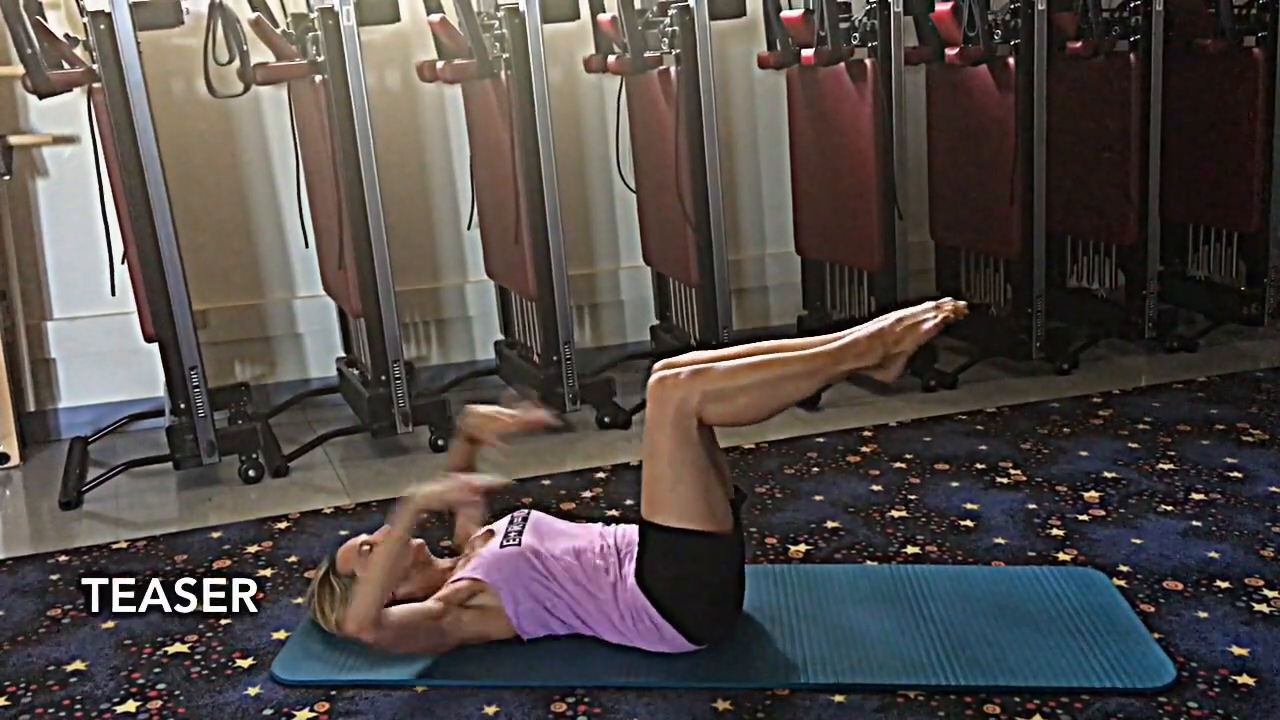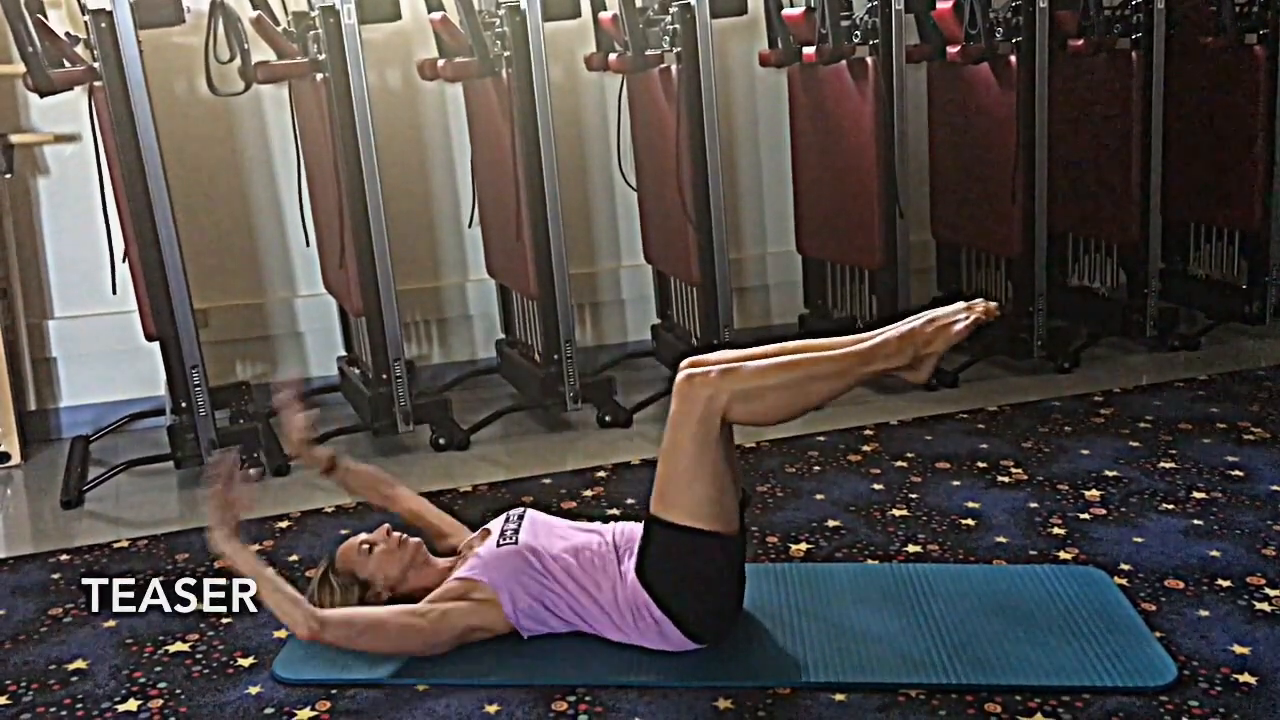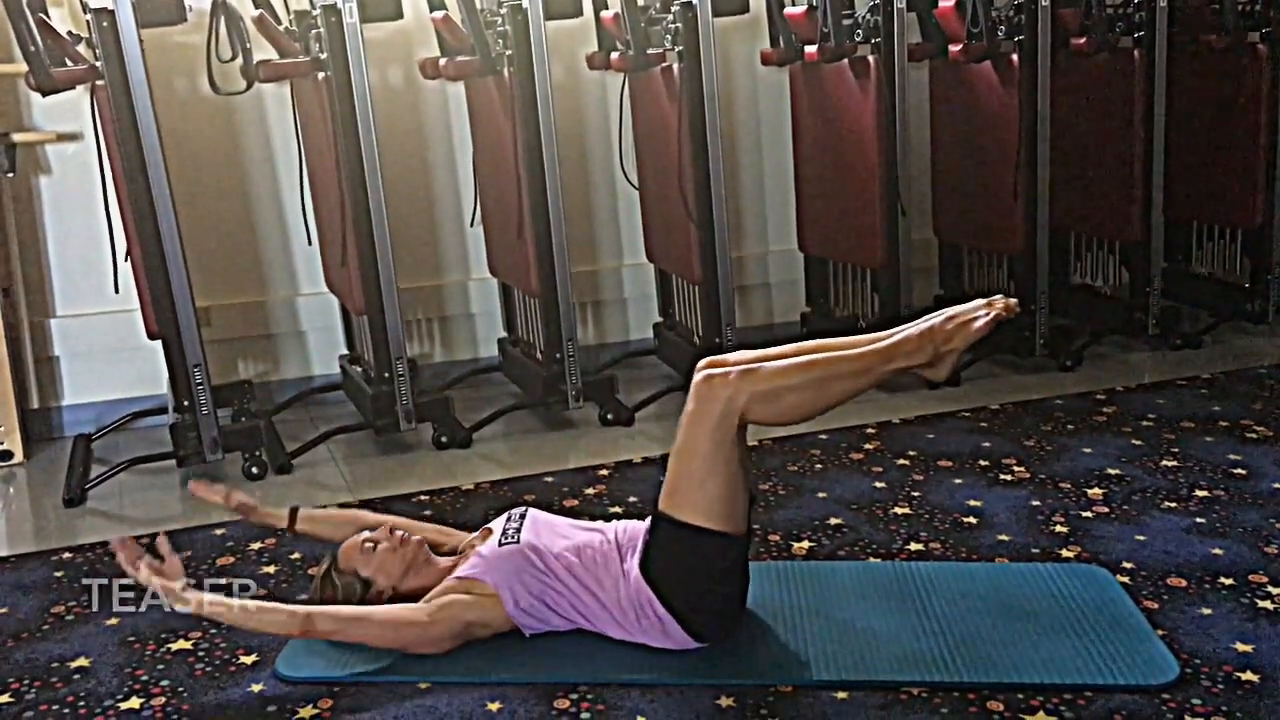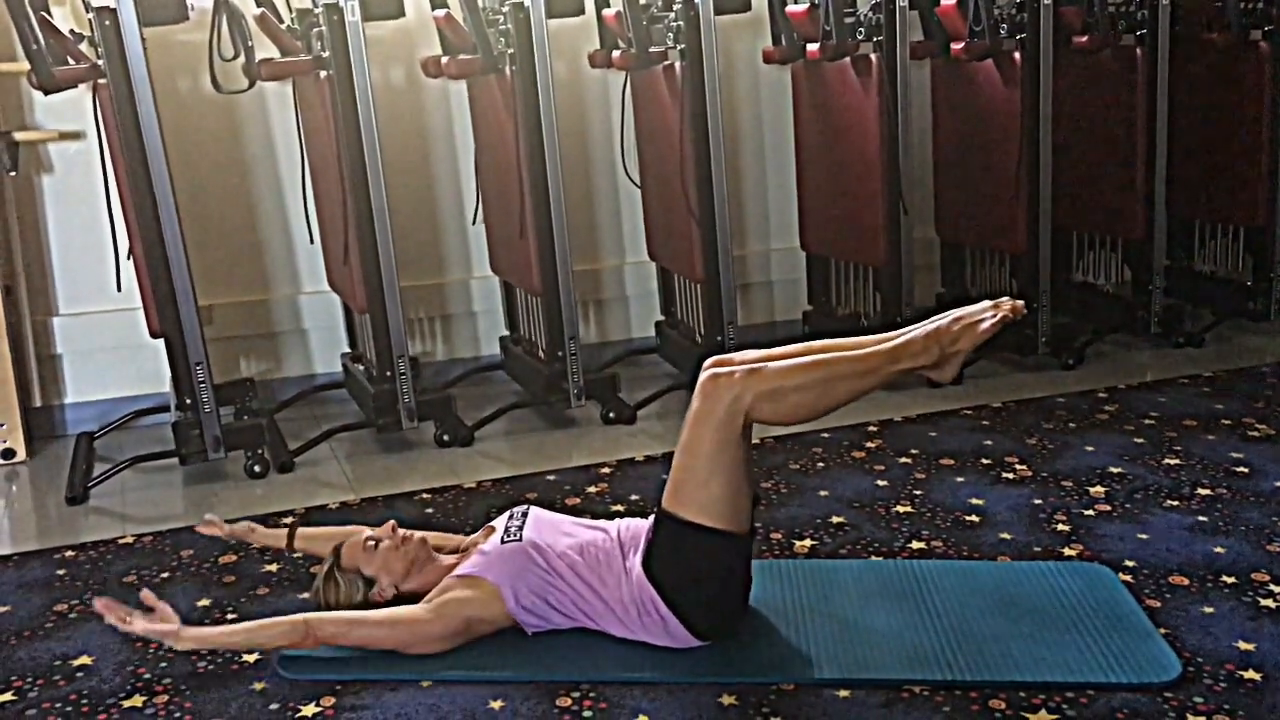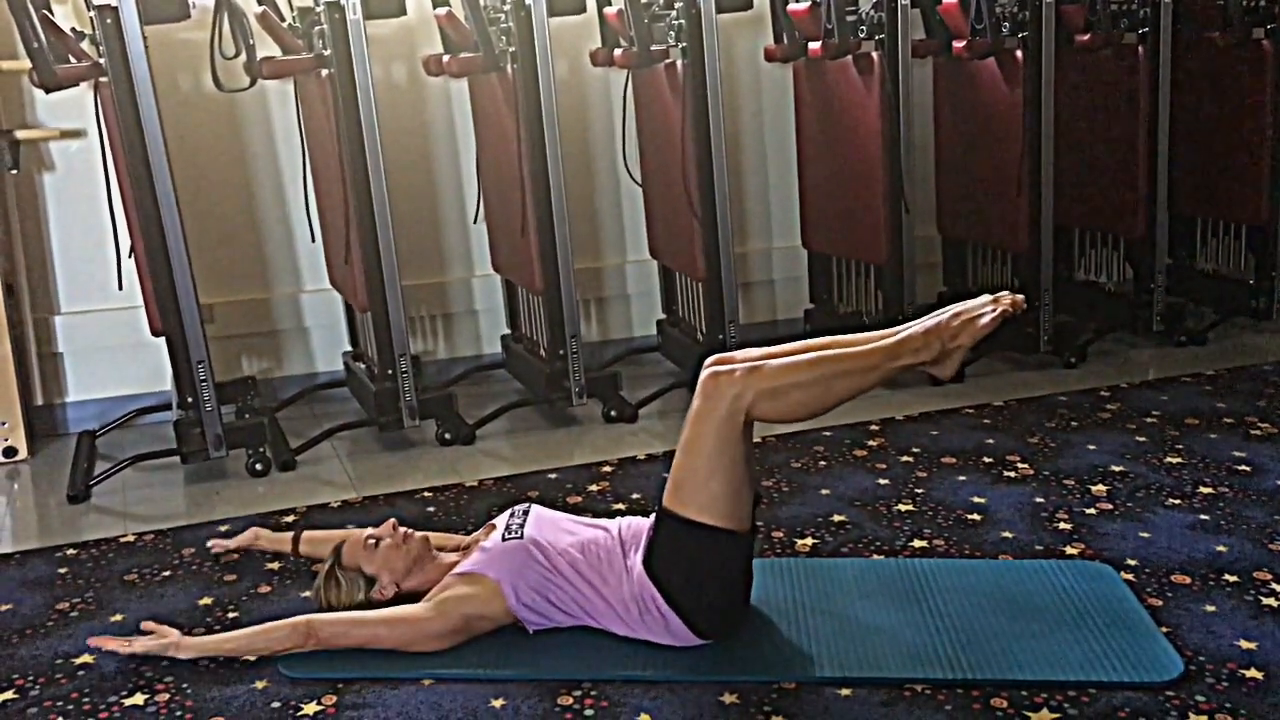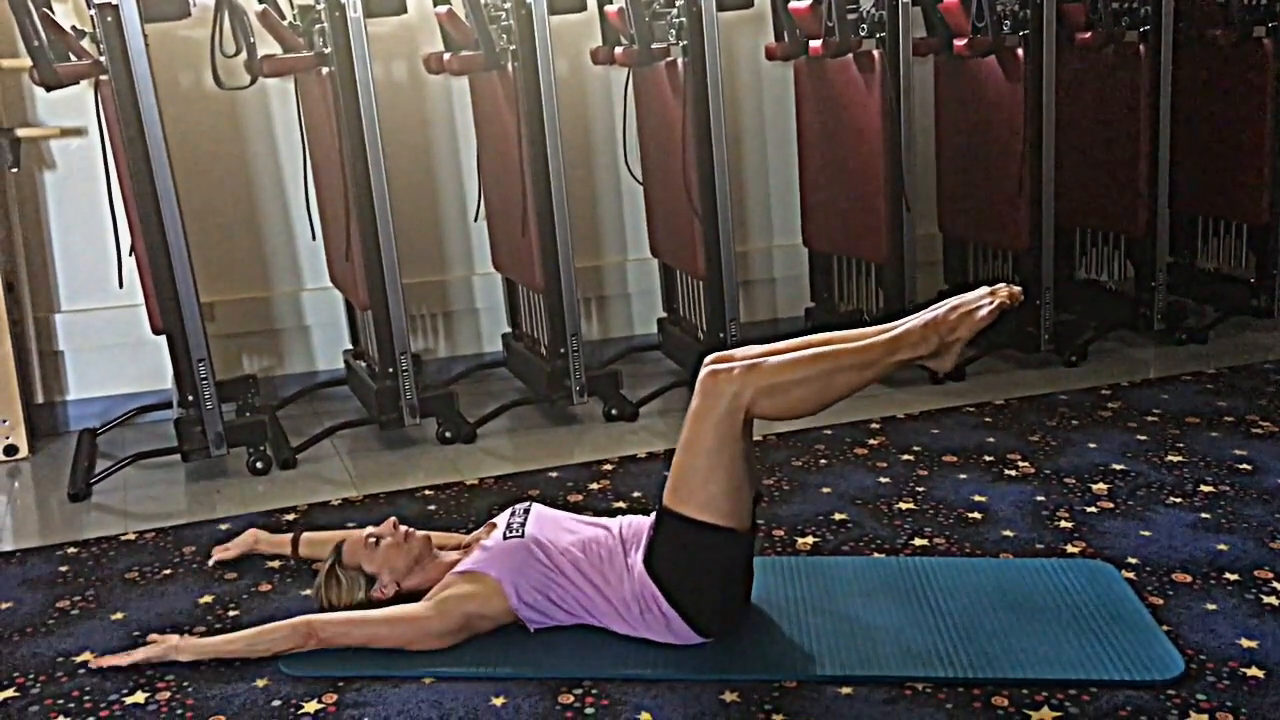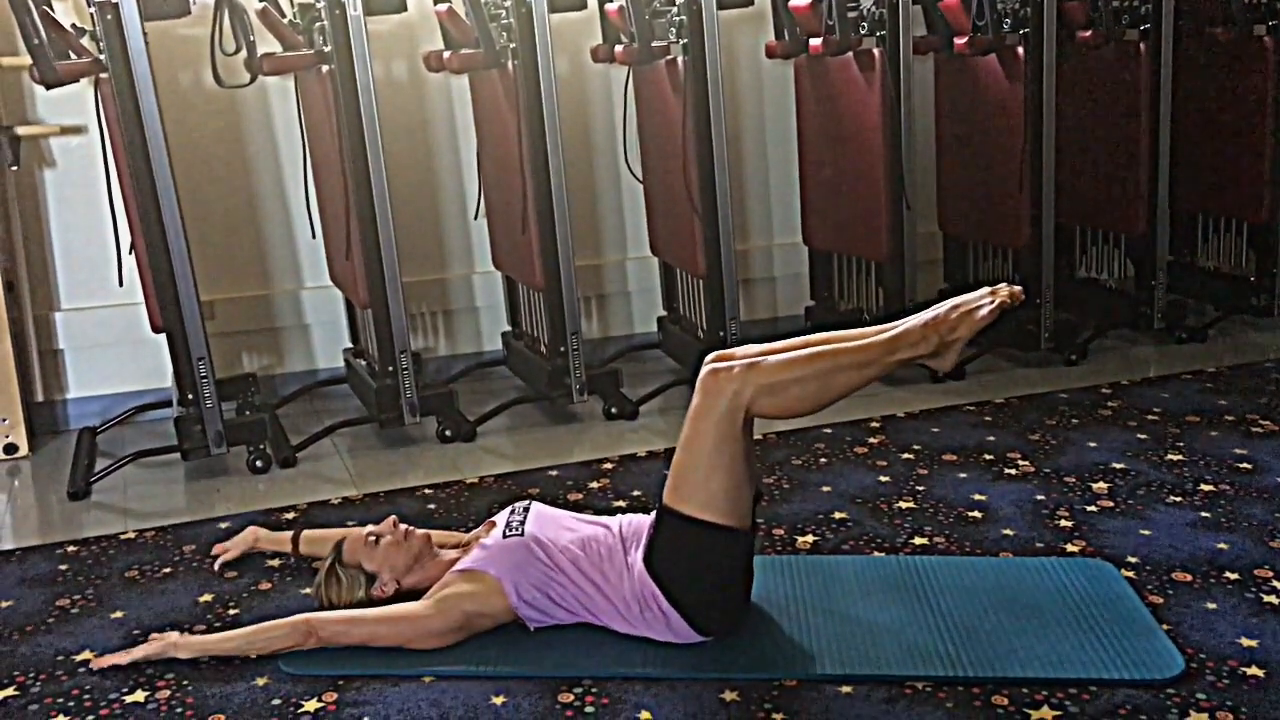
dt=0.2s
person 1, frame 1
left shoulder: (476, 548)
right shoulder: (448, 609)
left elbow: (459, 479)
right elbow: (365, 624)
left wrist: (472, 427)
right wrist: (412, 505)
left hip: (687, 575)
right hip: (682, 602)
left knee: (677, 378)
right knee: (674, 390)
left ankle: (868, 347)
right ankle: (868, 349)
person 1, frame 2
left shoulder: (468, 553)
right shoulder: (446, 612)
left elbow: (391, 489)
right elbow: (313, 622)
left wrist: (314, 452)
right wrist: (238, 550)
left hip: (674, 571)
right hip: (680, 602)
left knee: (706, 376)
right knee: (704, 388)
left ankle: (896, 348)
right ankle: (894, 351)
person 1, frame 3
left shoulder: (474, 550)
right shoulder: (447, 611)
left elbow: (373, 514)
right elbow: (308, 619)
left wrist: (267, 512)
right wrist: (189, 595)
left hip: (673, 567)
right hip: (682, 599)
left knee: (726, 377)
right knee: (723, 387)
left ankle: (912, 348)
right ankle: (909, 351)
person 1, frame 4
left shoulder: (473, 550)
right shoulder: (449, 609)
left elbow: (366, 526)
right elbow: (314, 629)
left wrist: (262, 533)
right wrist: (182, 633)
left hip: (676, 563)
right hip: (685, 597)
left knee: (731, 377)
right knee: (726, 386)
left ankle: (918, 349)
right ankle: (916, 351)
person 1, frame 5
left shoulder: (474, 548)
right shoulder: (450, 607)
left elbow: (369, 533)
right elbow: (317, 631)
left wrist: (273, 537)
right wrist: (188, 645)
left hip: (677, 560)
right hip: (687, 596)
left knee: (732, 375)
right knee: (727, 384)
left ankle: (918, 345)
right ankle: (915, 346)
person 1, frame 6
left shoulder: (471, 549)
right shoulder: (449, 606)
left elbow: (374, 534)
right elbow: (317, 631)
left wrist: (277, 541)
right wrist: (188, 649)
left hip: (679, 560)
right hip: (687, 592)
left knee: (731, 373)
right knee: (725, 381)
left ankle: (917, 339)
right ankle: (914, 339)
person 1, frame 7
left shoulder: (472, 547)
right shoulder: (451, 603)
left elbow: (361, 537)
right elbow: (319, 627)
left wrist: (275, 536)
right wrist: (182, 646)
left hip: (677, 557)
right hip: (686, 591)
left knee: (734, 372)
right knee: (727, 380)
left ankle: (915, 339)
right ankle: (915, 339)
